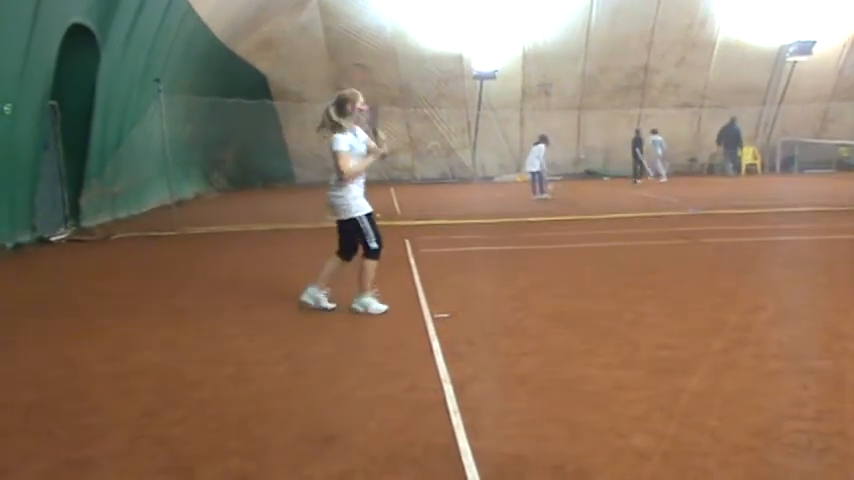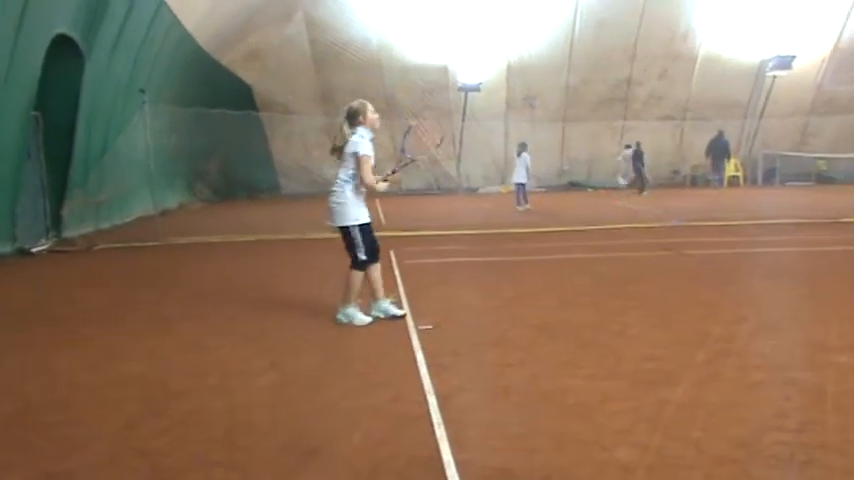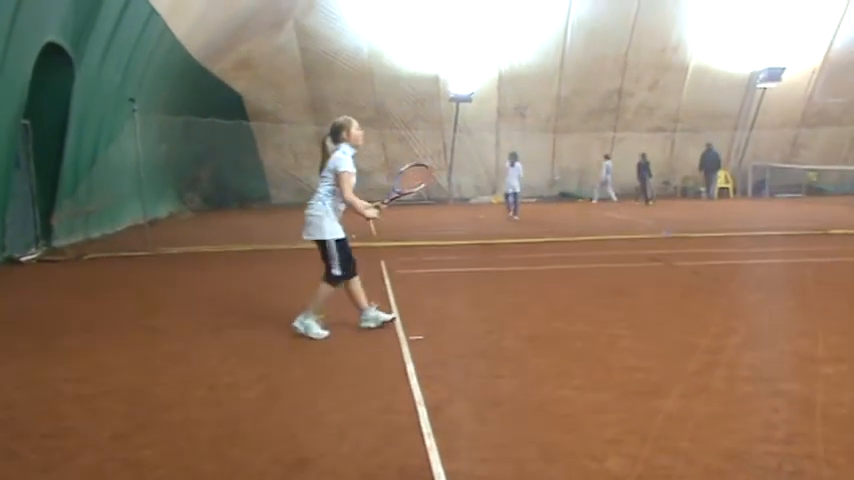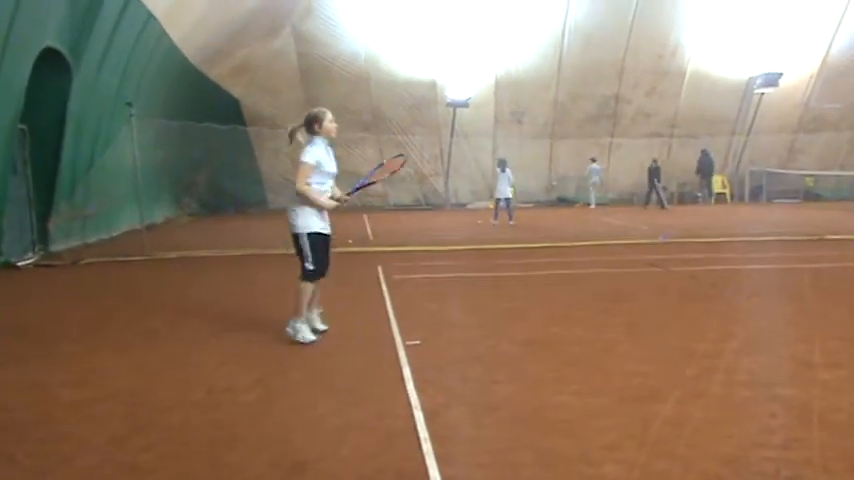
dt=0.4s
person 1, frame 1
left shoulder: (357, 132)
right shoulder: (340, 137)
left elbow: (379, 150)
right elbow: (347, 173)
left wrist: (378, 150)
right wrist: (371, 158)
left hip: (349, 198)
right hip: (347, 198)
left knee: (347, 251)
right knee: (373, 246)
left ankle: (315, 292)
right ankle: (364, 298)
person 1, frame 2
left shoulder: (358, 140)
right shoulder: (362, 141)
right elbow: (367, 181)
left wrist: (382, 179)
right wrist: (381, 187)
left hip: (353, 204)
right hip: (348, 204)
left knee: (372, 252)
right knee: (362, 257)
left ankle: (380, 304)
right ankle: (348, 309)
person 1, frame 3
left shoulder: (342, 157)
right shoulder: (343, 158)
left elbow: (346, 196)
right elbow: (347, 197)
left wrist: (369, 206)
right wrist: (366, 213)
left hip: (327, 218)
right hip: (322, 218)
left knee: (348, 267)
right knee: (337, 272)
left ankle: (368, 313)
right ankle: (307, 319)
person 1, frame 4
left shoulder: (327, 152)
right shoulder: (312, 151)
right elbow: (300, 186)
left wrist: (337, 195)
right wrist: (323, 202)
left hip: (320, 216)
right hip: (305, 215)
left knee: (320, 267)
right knee: (311, 268)
left ankle: (311, 313)
right ankle: (298, 322)
